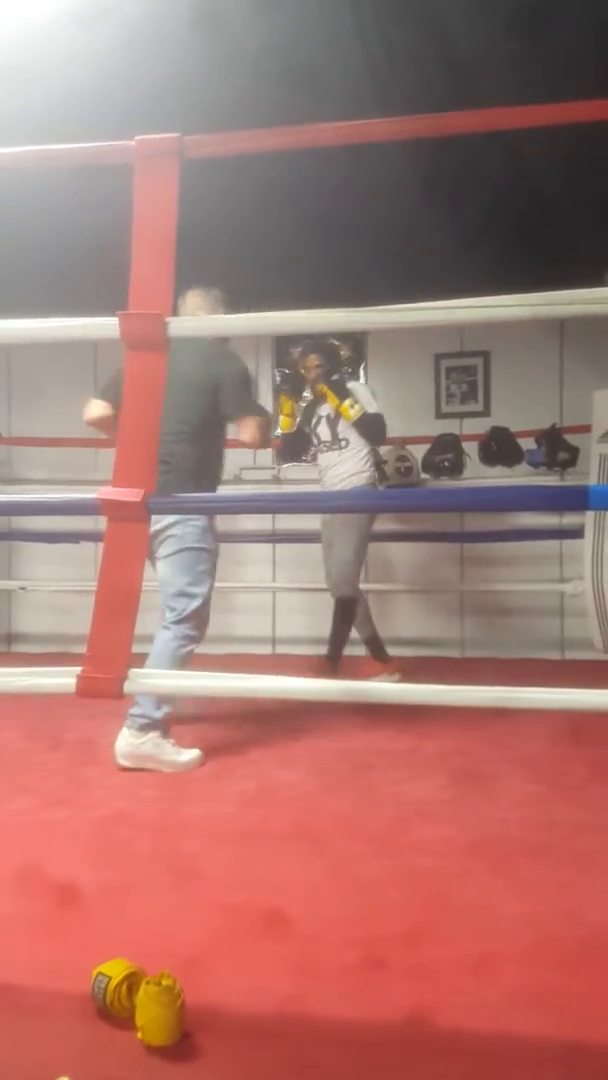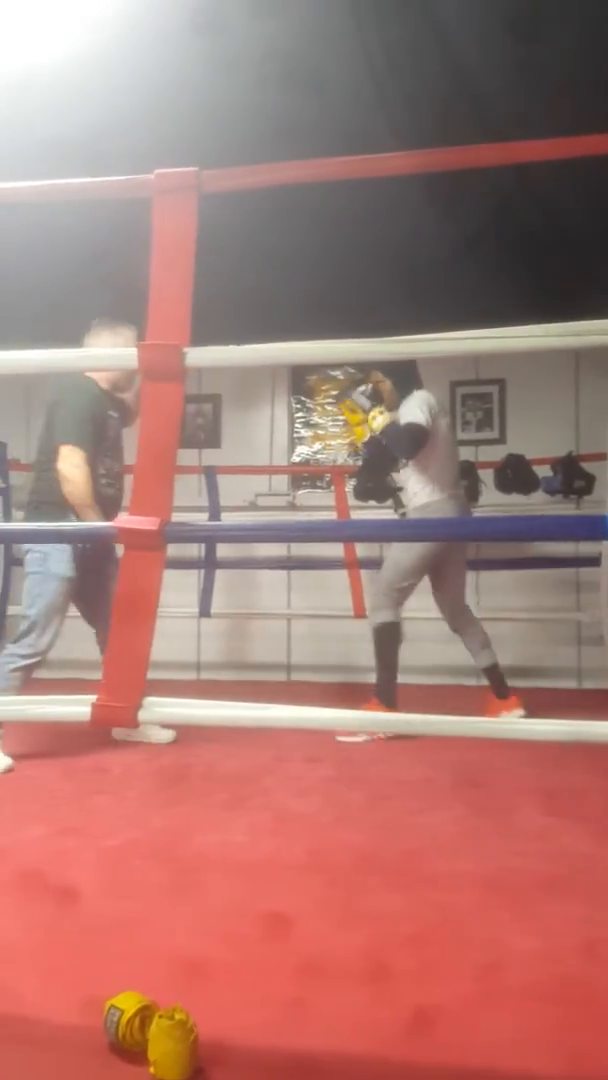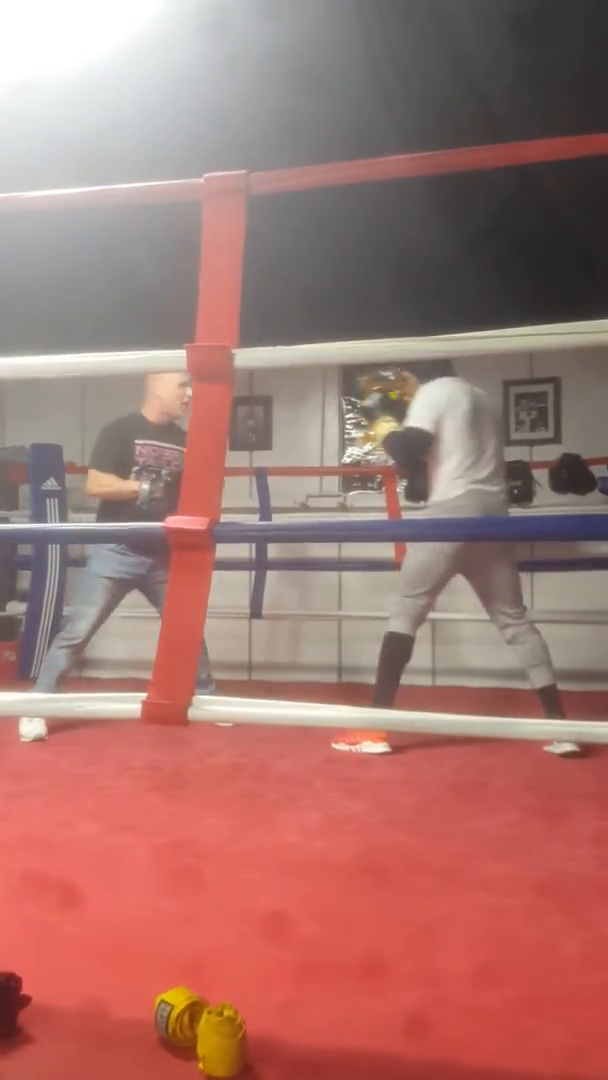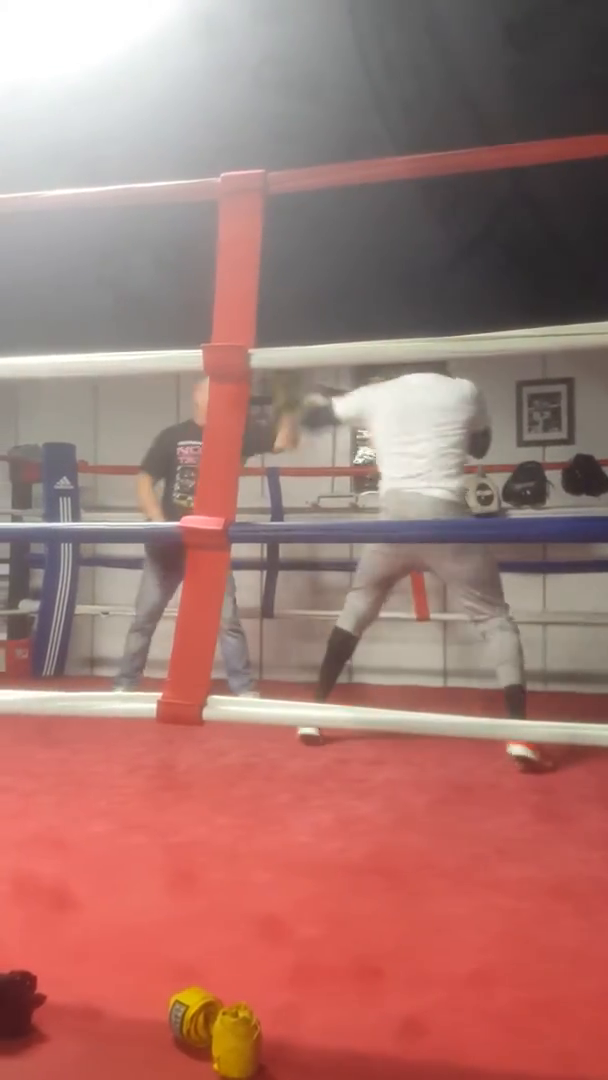
dt=1s
person 1, frame 1
right shoulder: (224, 362)
left elbow: (95, 413)
right elbow: (252, 434)
right wrist: (259, 417)
left knee: (176, 605)
right knee: (185, 614)
left ankle: (152, 699)
right ankle: (143, 731)
person 1, frame 2
left shoulder: (107, 400)
right shoulder: (80, 395)
left elbow: (132, 409)
right elbow: (70, 467)
right wrist: (95, 525)
left hip: (90, 538)
right hip: (58, 537)
person 1, frame 3
left shoulder: (182, 441)
right shoulder: (121, 431)
right elbow: (95, 484)
right wrist: (145, 488)
left hip: (161, 554)
right hip: (115, 551)
right knee: (78, 631)
person 1, frame 4
right shoulder: (172, 436)
left elbow: (285, 442)
right elbow: (144, 484)
left wrist: (288, 411)
right wrist: (158, 525)
right hip: (166, 539)
left knee: (227, 620)
right knee: (144, 618)
left ankle: (245, 693)
right ankle: (125, 685)
person 2, frame 1
left shoulder: (355, 391)
right shoulder: (312, 407)
left elbow: (377, 434)
right elbow: (289, 452)
left wrist: (340, 395)
right wrist: (288, 403)
left hip: (357, 494)
left knee: (343, 578)
right knee: (341, 581)
left ankle: (330, 666)
right ankle: (382, 661)
person 2, frame 2
left shoulder: (419, 400)
right shoulder: (413, 410)
left elbow: (404, 446)
left wrist: (373, 410)
left hip: (434, 516)
right hip: (449, 516)
left knee: (384, 601)
right knee: (457, 612)
left ankle: (384, 709)
right ankle: (504, 700)
person 2, frame 3
left shoulder: (433, 393)
right shoulder: (481, 399)
left elbow: (407, 456)
left wrist: (382, 420)
left hip: (452, 513)
right hip: (493, 515)
left knee: (407, 610)
right knee: (515, 619)
left ankle: (376, 728)
right ankle: (558, 724)
person 2, frame 4
left shoulder: (379, 394)
right shoulder: (465, 391)
left elbow: (316, 417)
right elbow: (481, 446)
left wrist: (315, 401)
left hip: (395, 515)
right hip: (447, 518)
left knee: (358, 605)
right knee: (493, 618)
